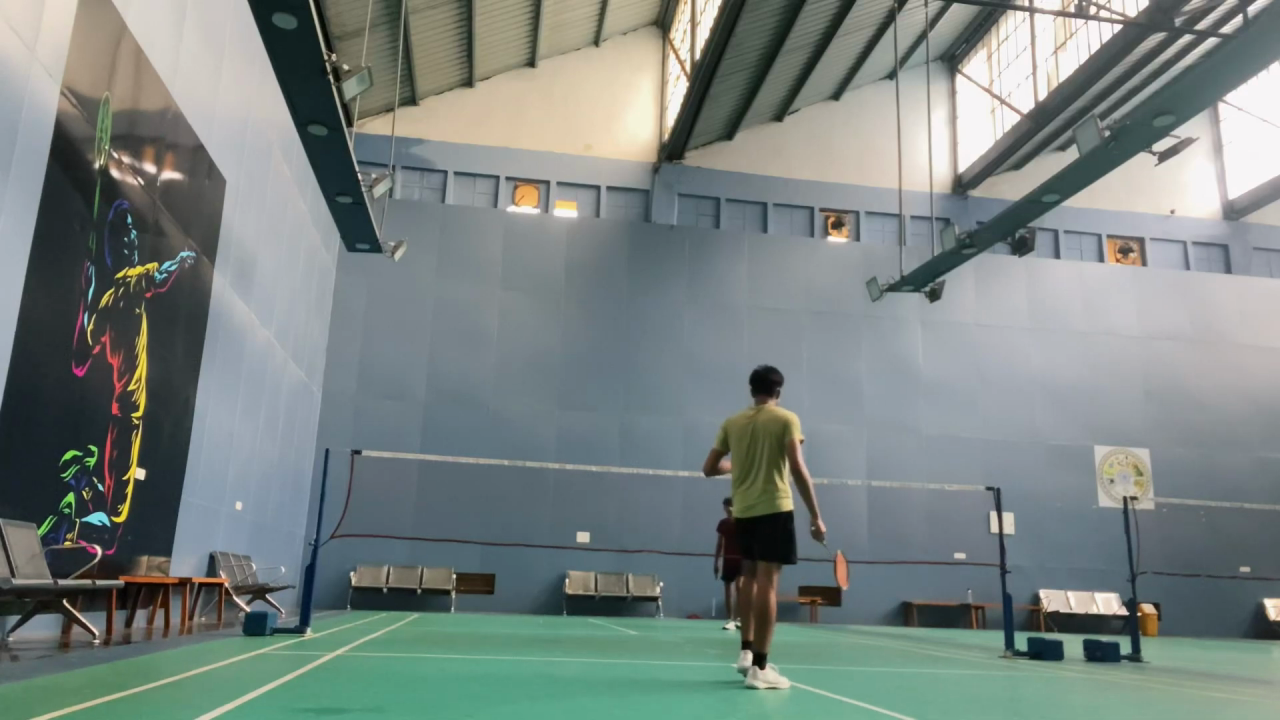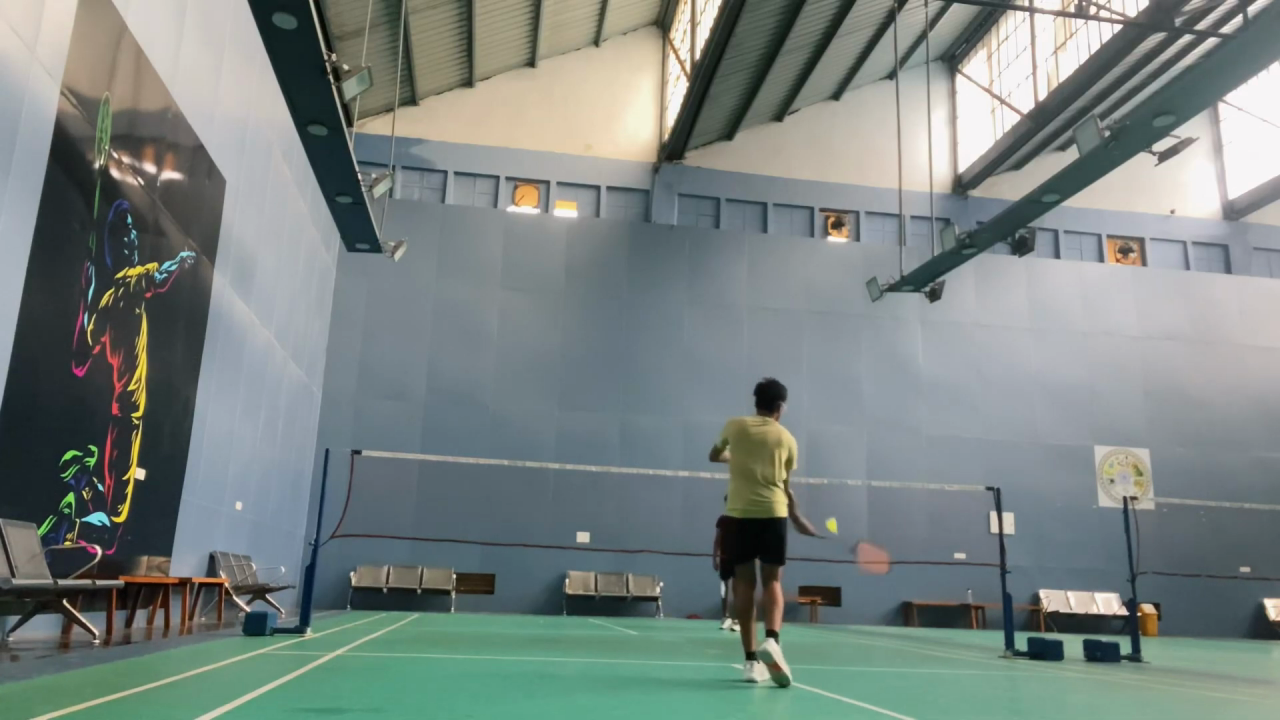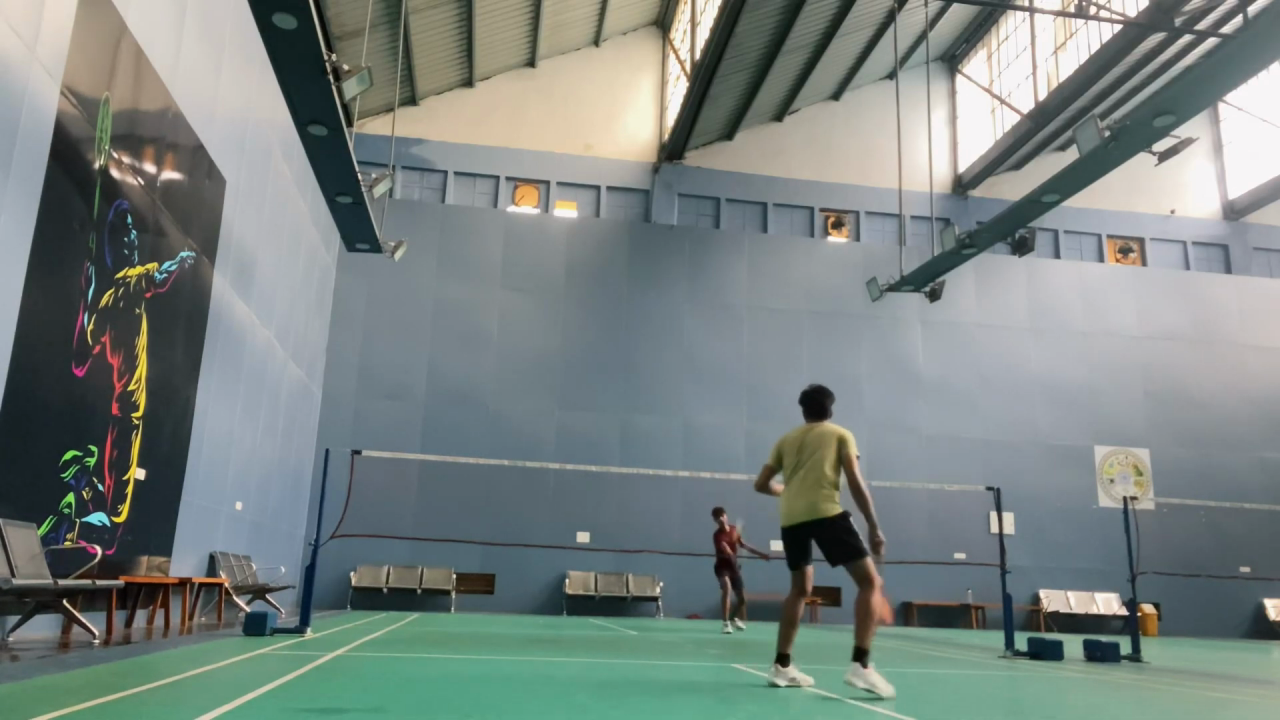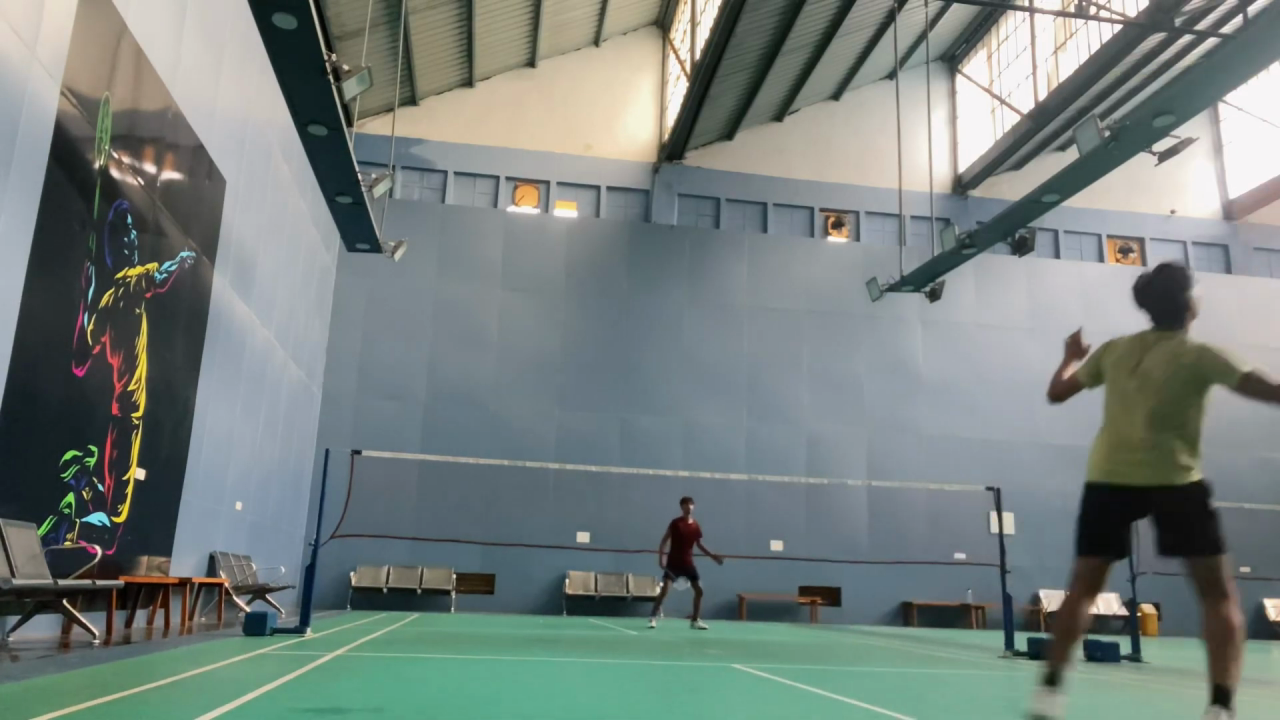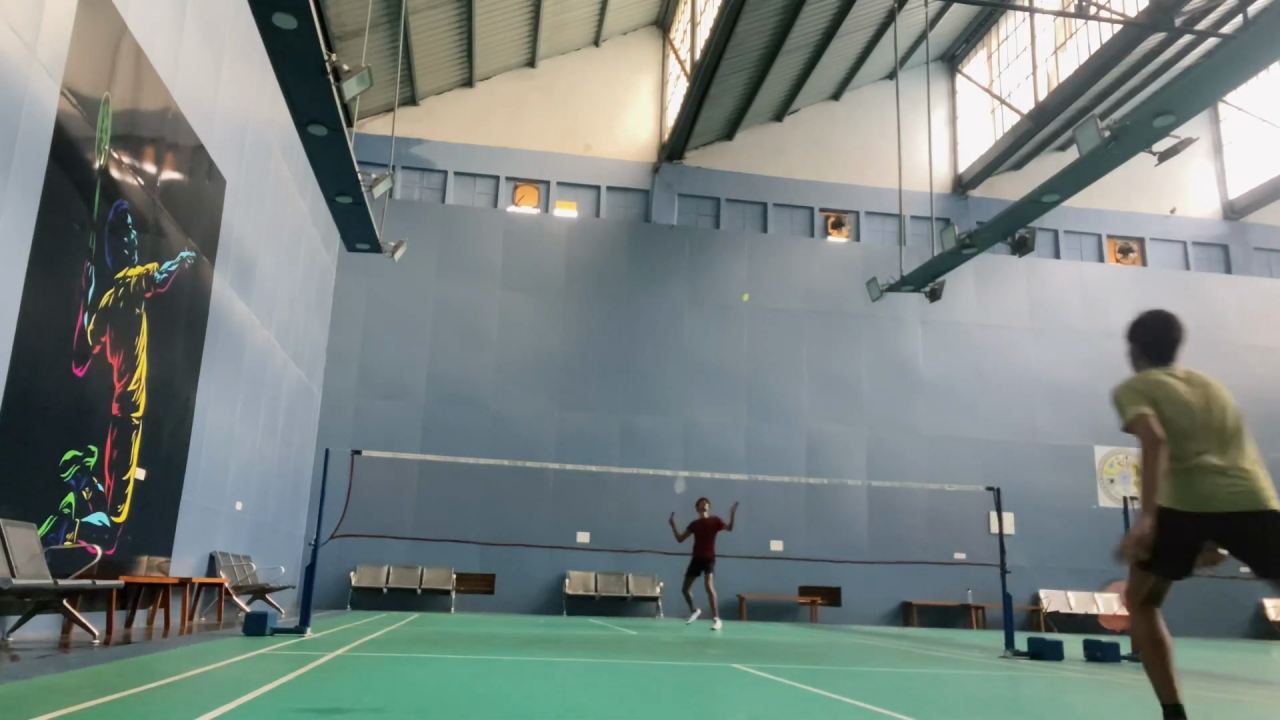
dt=1s
person 1, frame 1
left shoulder: (732, 423)
right shoulder: (786, 419)
left elbow: (709, 469)
right elbow: (797, 469)
right wrist: (815, 516)
left hip: (743, 511)
right hip: (774, 509)
left knee: (750, 578)
right knee: (767, 583)
left ankle: (746, 651)
right ankle: (759, 667)
person 1, frame 2
left shoulder: (734, 426)
right shoulder: (787, 439)
left elbow: (715, 456)
right wrist: (799, 523)
left hip: (738, 513)
right hip: (772, 513)
left knee: (744, 583)
right knee: (772, 582)
left ankle: (751, 660)
right ankle: (770, 641)
person 1, frame 3
left shoulder: (786, 440)
right shoulder: (841, 435)
left elbow: (762, 483)
right elbow: (856, 483)
right wrist: (875, 528)
left hip: (790, 518)
right hip: (826, 514)
left knee: (802, 589)
right knee: (869, 583)
left ankle: (782, 666)
right ankle: (860, 665)
person 1, frame 4
left shoulder: (1113, 350)
right shoulder: (1199, 356)
left elbow: (1056, 393)
left wrist: (1071, 358)
left hip: (1108, 479)
right hip: (1175, 479)
left knee: (1083, 590)
right knee: (1219, 594)
person 1, frame 5
left shoulder: (1133, 388)
right shoulder: (1213, 385)
left elbow: (1154, 442)
left wrist: (1147, 518)
left hip: (1188, 502)
left knee: (1141, 601)
person 2, frame 1
left shoulder: (138, 278)
right shoulder: (108, 290)
left elbow: (159, 276)
right elbow: (81, 358)
left wrist: (178, 263)
right wrist: (86, 299)
left hip: (129, 397)
left knee: (120, 472)
left ankle: (109, 537)
person 2, frame 2
left shoulder: (138, 277)
right shoulder: (105, 289)
left elbow: (159, 276)
right elbow: (81, 356)
left wrist: (178, 264)
right wrist: (86, 300)
left hip: (129, 392)
left knee: (121, 468)
left ankle: (112, 530)
person 2, frame 3
left shoulder: (138, 278)
right shoulder: (101, 286)
left elbow: (159, 277)
right elbow: (81, 356)
left wrist: (176, 265)
right wrist: (86, 300)
left hip: (128, 393)
left knee: (120, 469)
left ankle: (111, 531)
person 2, frame 4
left shoulder: (138, 278)
right shoulder: (106, 291)
left elbow: (159, 277)
right elbow: (81, 358)
left wrist: (177, 264)
right wrist: (86, 300)
left hip: (129, 396)
right hip: (112, 396)
left knee: (121, 470)
right knee: (108, 469)
left ankle: (111, 533)
person 2, frame 5
left shoulder: (139, 278)
right shoulder: (108, 292)
left elbow: (160, 276)
right elbow: (81, 357)
left wrist: (178, 264)
right wrist: (86, 300)
left hip: (130, 395)
right hip: (113, 398)
left knee: (121, 471)
right knee: (110, 468)
left ankle: (112, 533)
